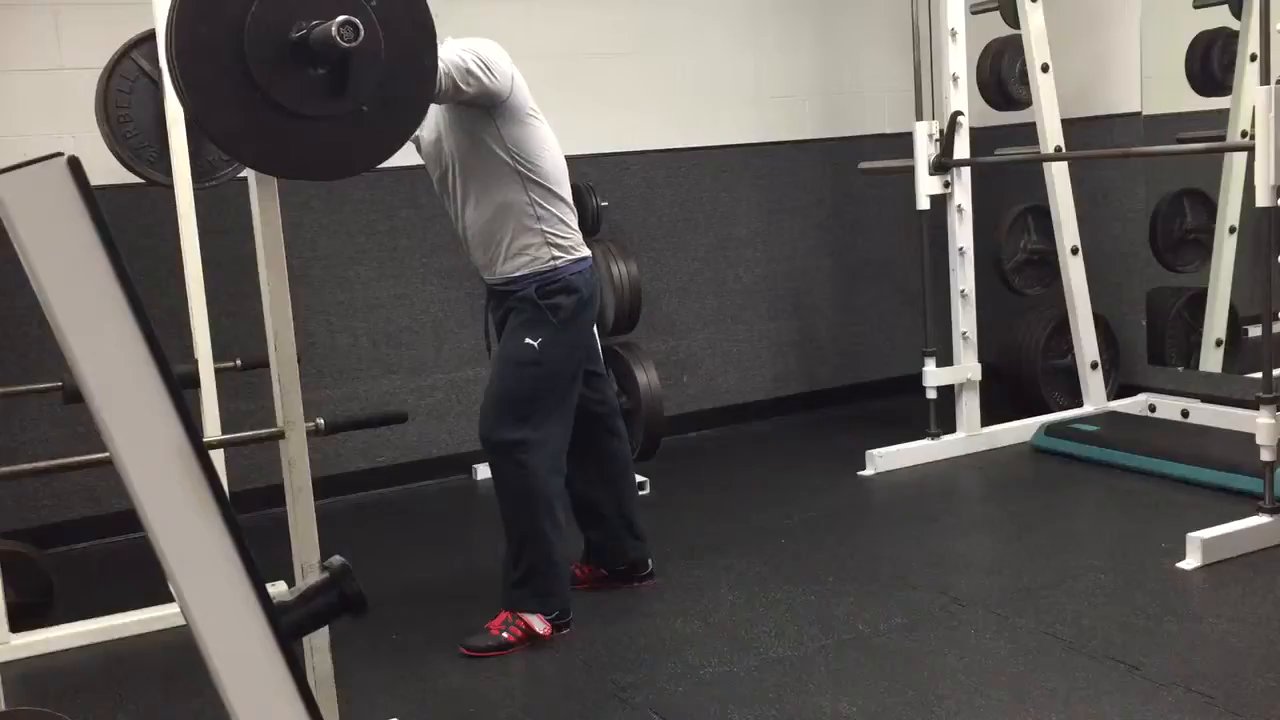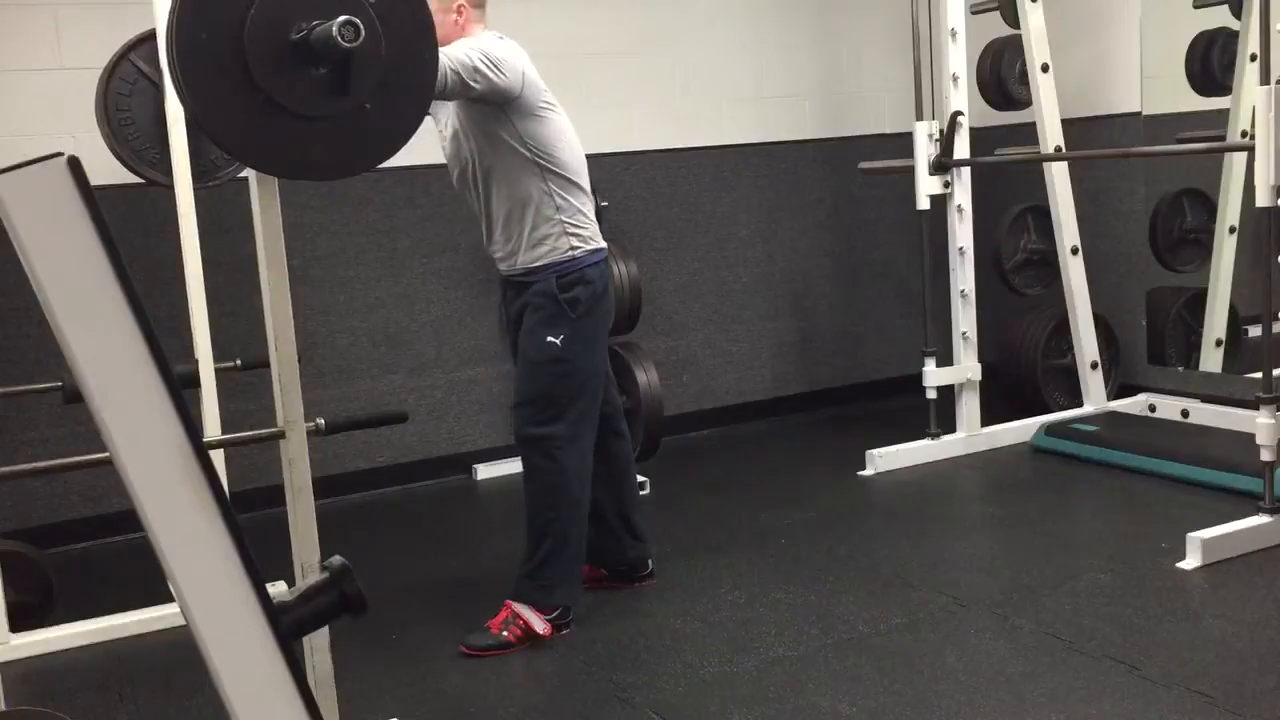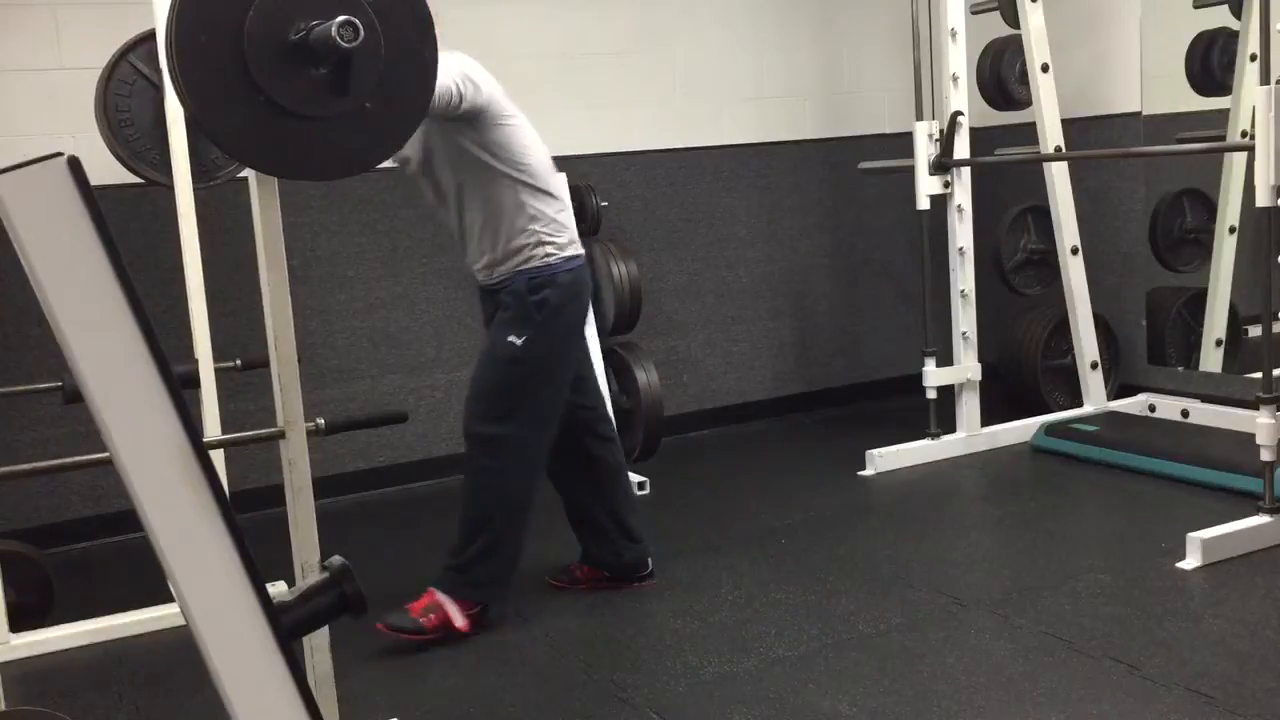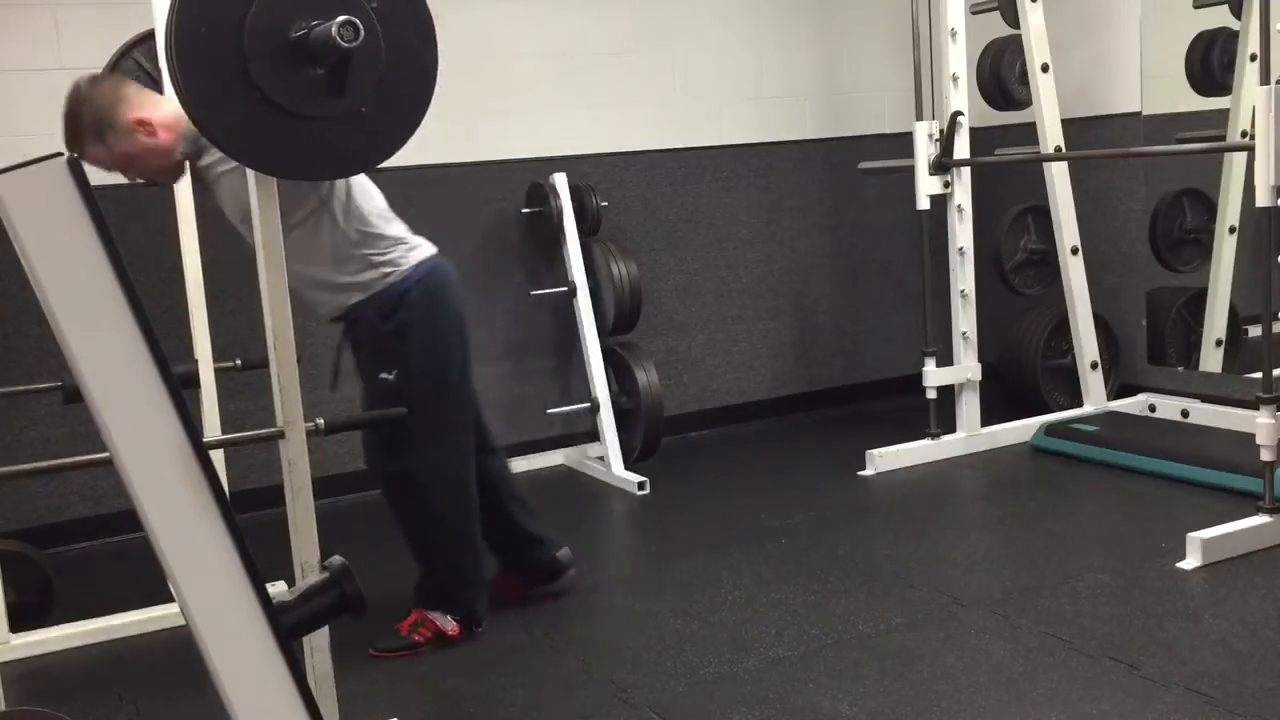
dt=0.5s
person 1, frame 1
left shoulder: (478, 62)
right shoulder: (431, 111)
left hip: (549, 284)
right hip: (519, 286)
left knee: (513, 432)
right knee: (584, 425)
left ankle: (536, 605)
right ankle: (620, 556)
person 1, frame 2
left shoulder: (491, 57)
right shoulder: (452, 93)
left hip: (565, 274)
right hip: (528, 275)
left knee: (550, 429)
right knee: (587, 420)
left ankle: (542, 601)
right ankle: (619, 555)
person 1, frame 3
left shoulder: (448, 73)
right shoulder: (412, 122)
left hip: (541, 278)
right hip: (521, 281)
left knee: (497, 430)
right knee: (572, 425)
left ankle: (463, 596)
right ankle: (619, 555)
person 1, frame 4
left shoulder: (248, 126)
right shoulder: (211, 149)
left hip: (406, 296)
right hip: (387, 300)
left knee: (412, 454)
right knee: (454, 447)
left ankle: (451, 606)
right ankle: (535, 560)
